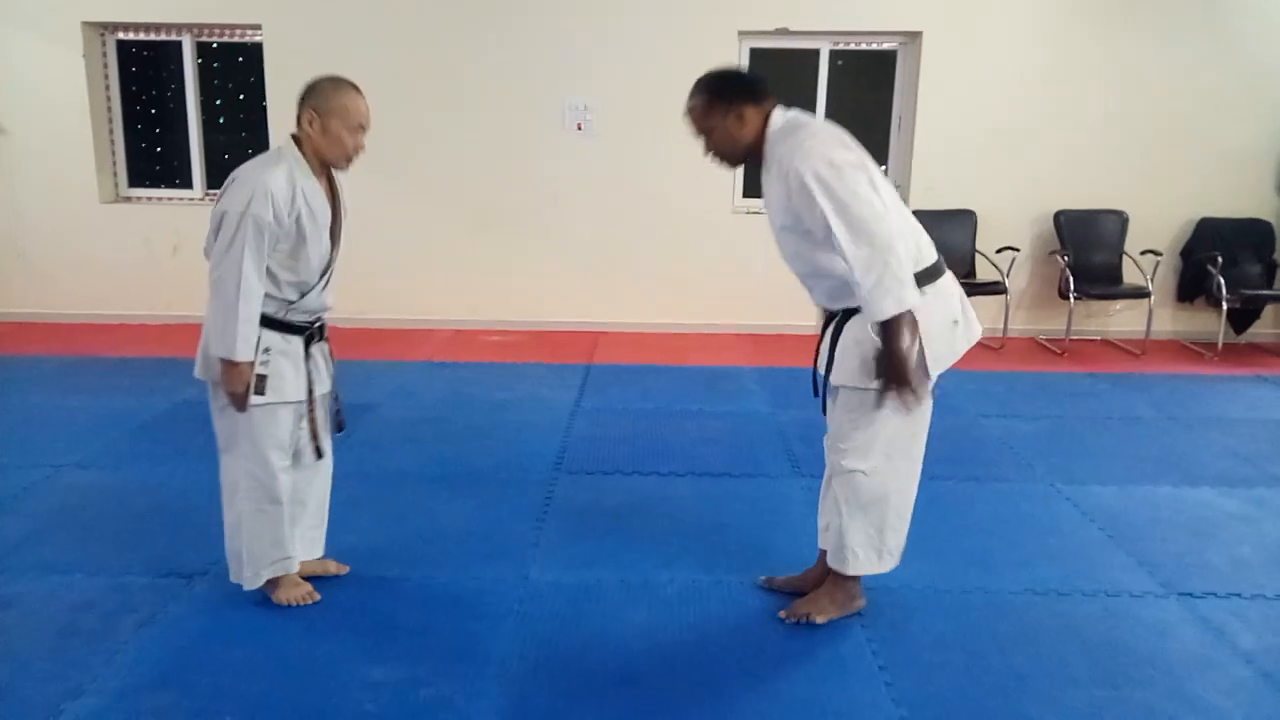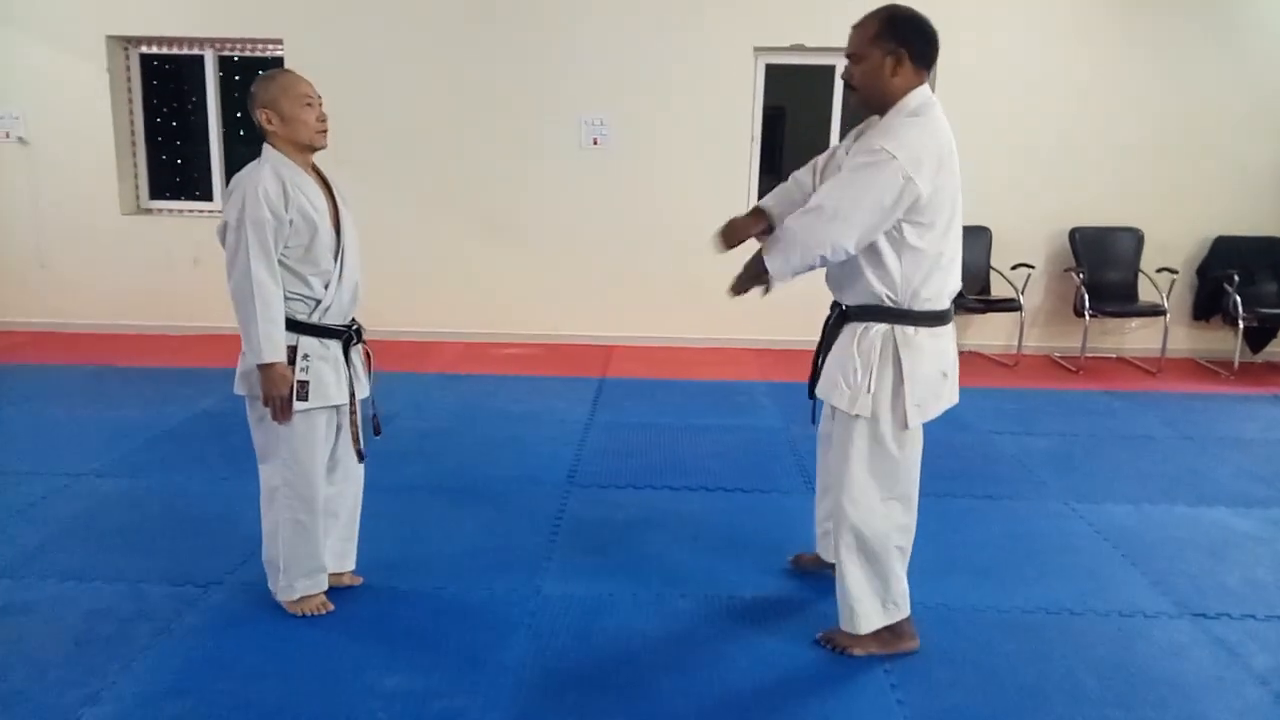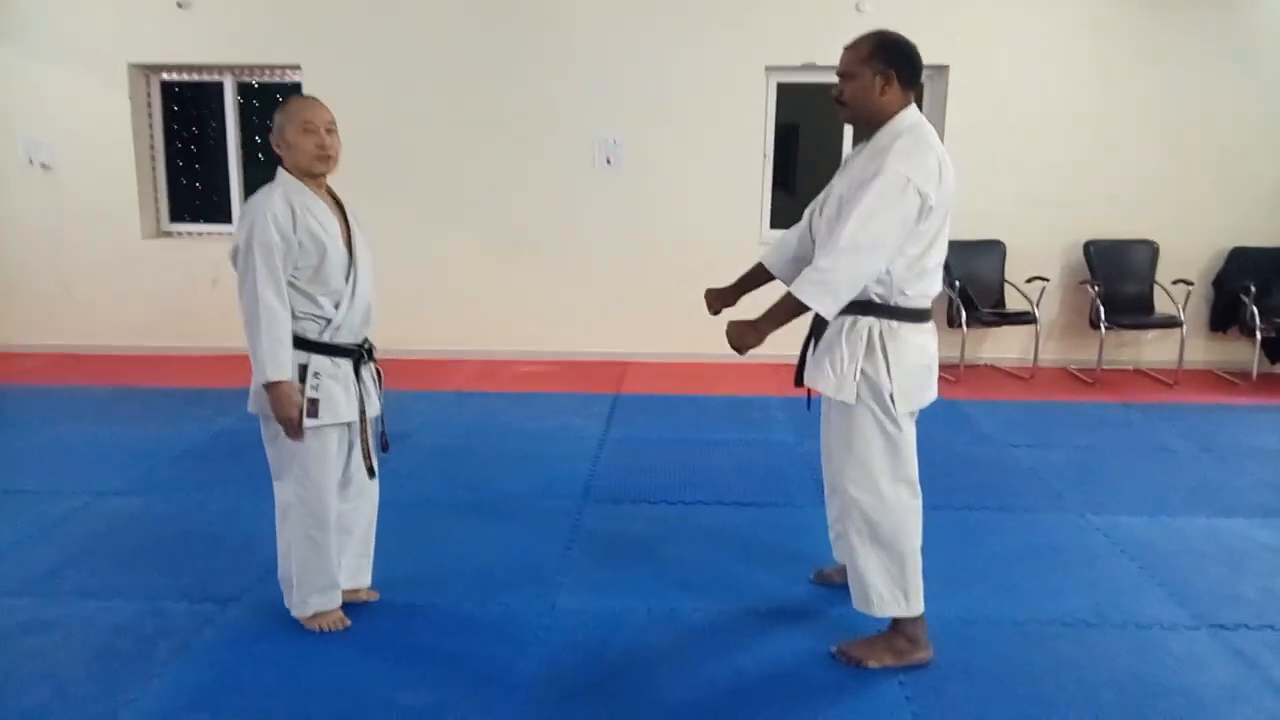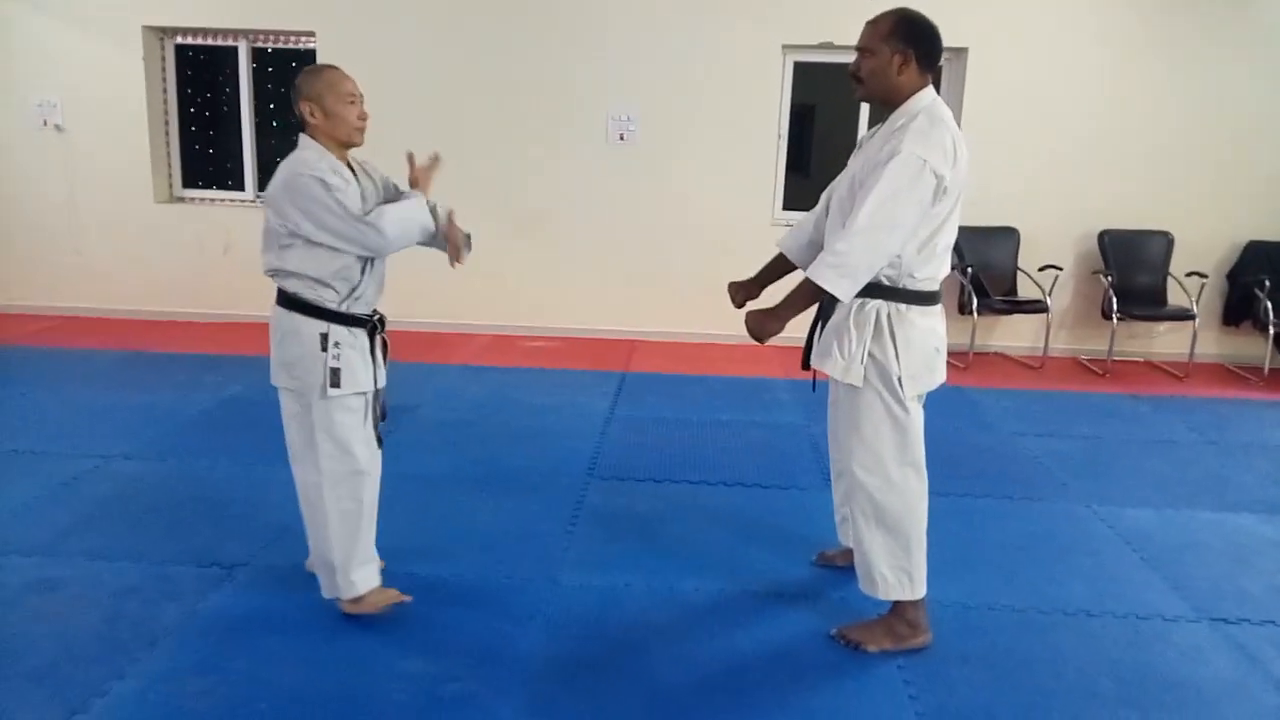
dt=0.7s
person 1, frame 1
left shoulder: (807, 154)
right shoulder: (780, 154)
left elbow: (877, 245)
left wrist: (899, 340)
right wrist: (842, 337)
left hip: (894, 316)
right hip: (868, 313)
left knee: (865, 452)
right knee: (847, 446)
left ankle: (846, 583)
right ankle: (832, 566)
person 1, frame 2
left shoulder: (906, 147)
right shoulder: (884, 129)
left elbow: (819, 234)
right elbow: (807, 189)
left wrist: (756, 269)
right wrist: (755, 221)
left hip: (890, 344)
right hip: (870, 331)
left knee: (869, 482)
right knee: (843, 459)
left ankle: (888, 623)
right ankle: (841, 555)
person 1, frame 3
left shoulder: (909, 157)
right shoulder: (875, 150)
left elbow: (847, 260)
right elbow: (810, 235)
left wrist: (761, 326)
right wrist: (734, 290)
left hip: (879, 343)
right hip: (856, 335)
left knee: (877, 479)
right knee: (850, 468)
left ankle: (908, 631)
right ankle: (860, 563)
person 1, frame 4
left shoulder: (923, 138)
right shoulder: (893, 132)
left elbow: (863, 243)
right elbow: (826, 219)
left wrist: (780, 314)
right wrist: (758, 282)
left hip: (889, 325)
right hip: (866, 318)
left knee: (884, 462)
right knee: (856, 451)
left ankle: (908, 616)
right ankle: (862, 546)
person 2, frame 1
left shoulder: (325, 184)
right shoulder: (264, 183)
right elbow: (235, 275)
right wrist: (235, 359)
left hip: (301, 345)
right hip: (259, 349)
left knee: (311, 454)
right knee: (262, 464)
left ankle: (301, 552)
right ankle: (271, 569)
person 2, frame 2
left shoulder: (317, 181)
right shoulder: (259, 186)
right elbow: (254, 281)
right wrist: (270, 363)
left hip: (336, 350)
right hip: (295, 357)
left knee: (342, 467)
right knee: (297, 475)
left ankle: (329, 563)
right ankle: (296, 581)
person 2, frame 3
left shoulder: (335, 205)
right shoulder: (271, 209)
right elbow: (264, 301)
right wrist: (276, 381)
left hip: (351, 369)
right hip: (305, 374)
left knee: (357, 483)
right knee: (310, 493)
left ankle: (348, 579)
right ankle: (312, 597)
person 2, frame 4
left shoulder: (357, 172)
right shoulder: (304, 178)
left elbow: (393, 210)
right elbow: (375, 230)
left wrist: (447, 227)
right wrist: (423, 198)
left hip: (355, 334)
right hip: (316, 338)
left knee: (360, 453)
right knee: (336, 462)
left ankle: (339, 552)
right ankle: (353, 583)
